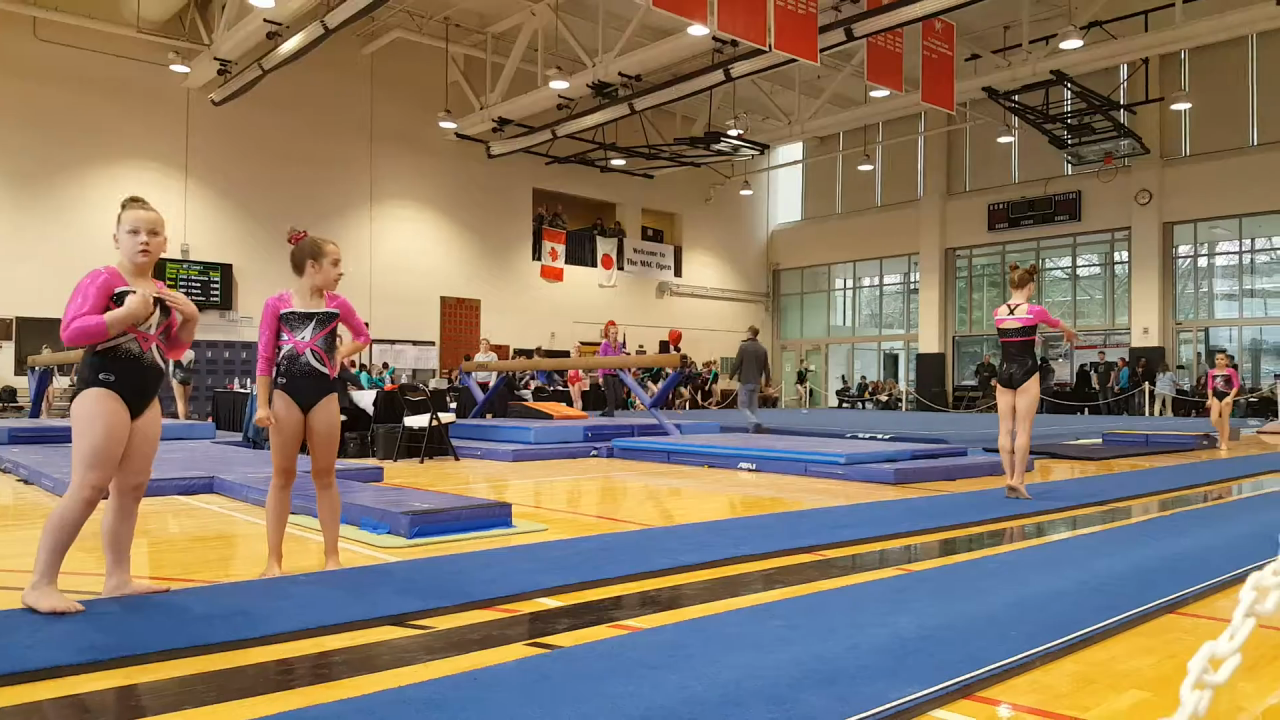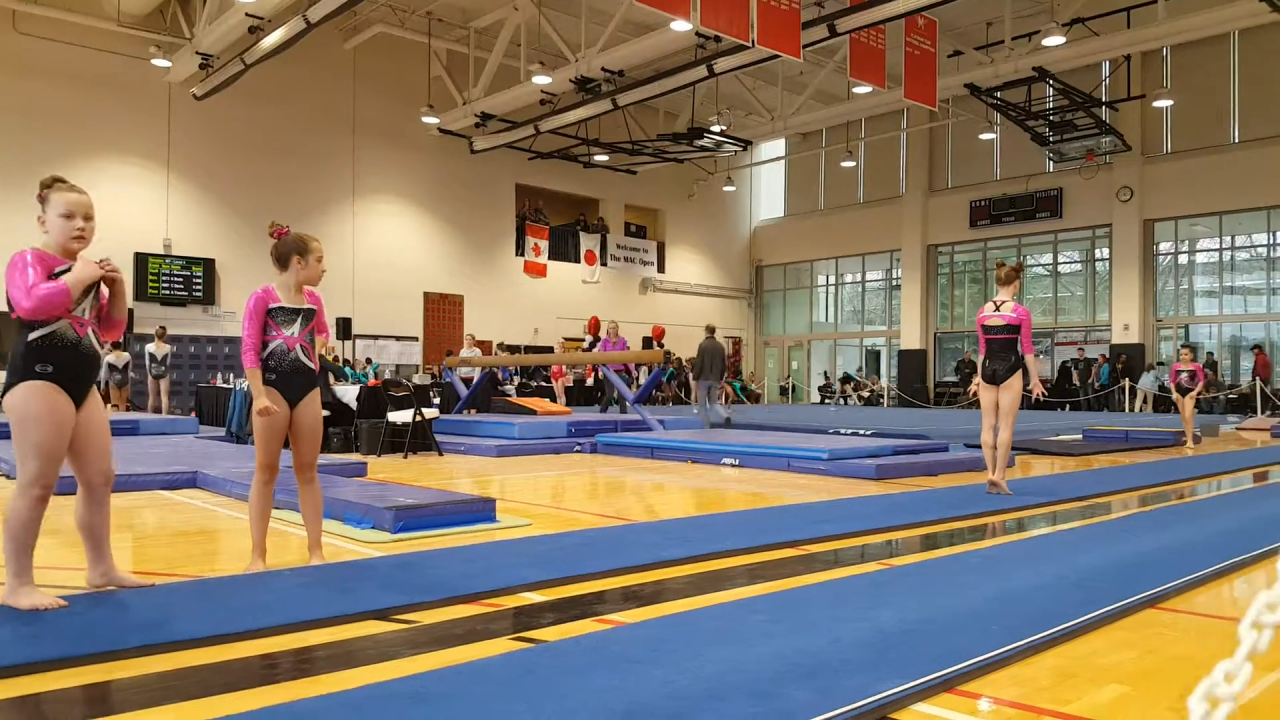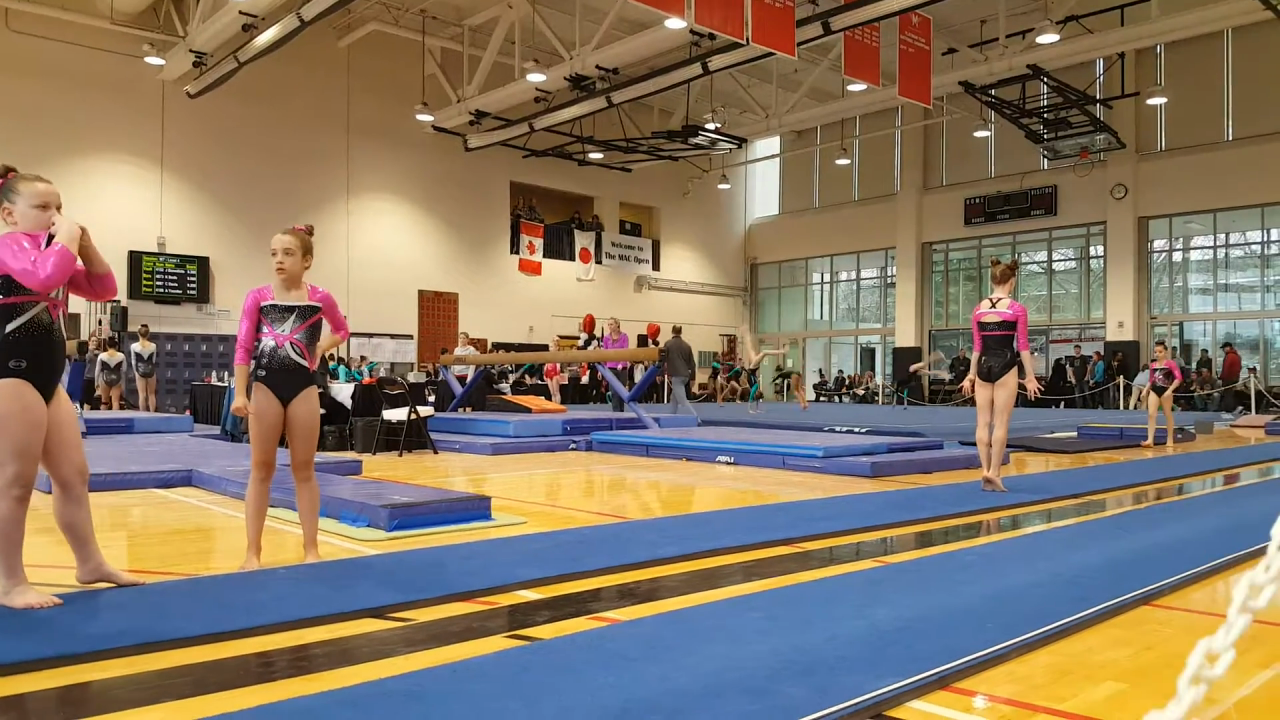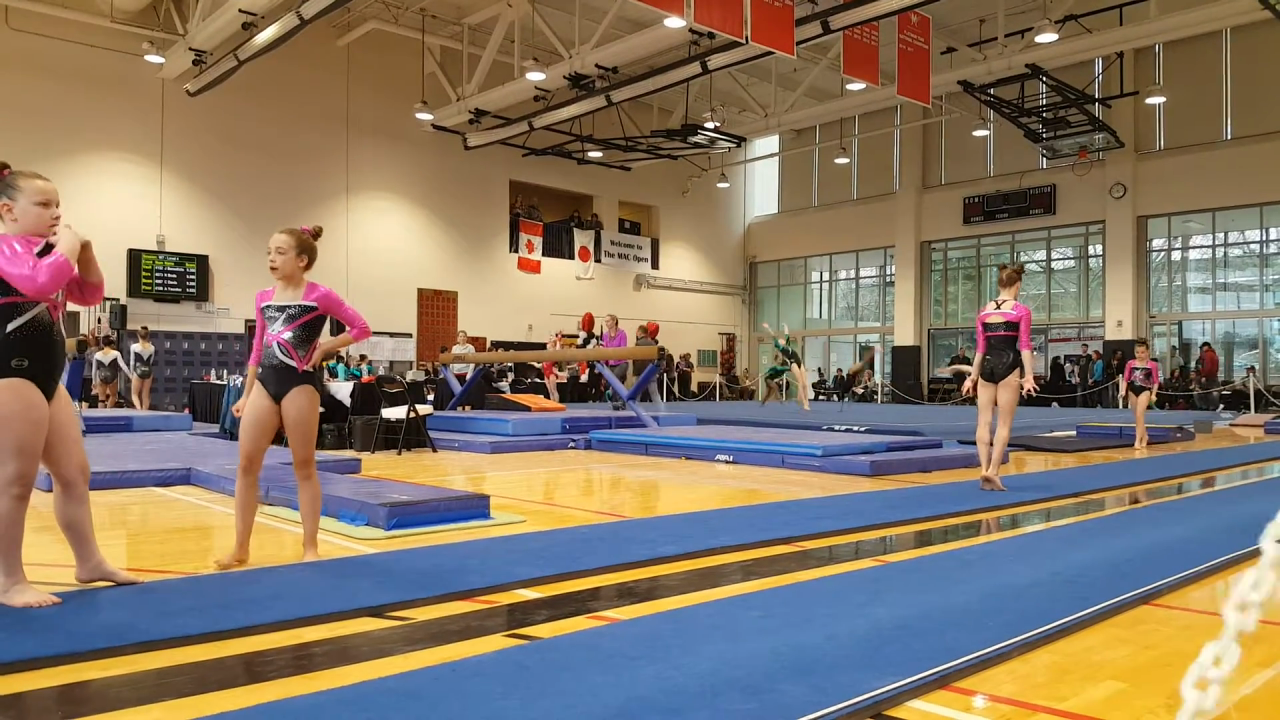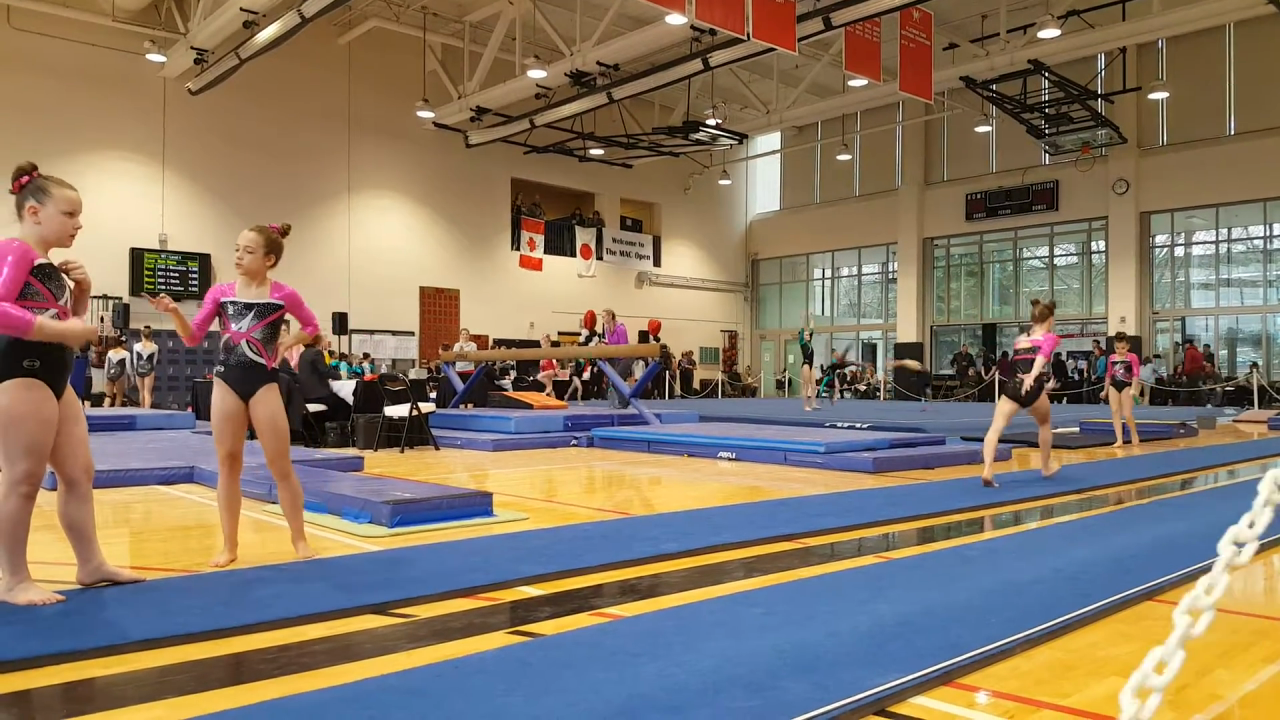
dt=0.5s
person 1, frame 1
left shoulder: (164, 294)
right shoulder: (103, 279)
left elbow: (173, 351)
right elbow: (71, 331)
left wrist: (189, 320)
right wrist: (128, 313)
left hip: (146, 398)
right hip: (103, 390)
left knee: (131, 490)
right knee: (88, 488)
left ankle: (118, 578)
right ankle: (41, 584)
person 1, frame 2
left shoulder: (85, 272)
left elbow: (110, 330)
left wrist: (117, 289)
right wrist: (79, 277)
left hip: (83, 385)
right hip: (39, 381)
left knee: (99, 479)
right knee: (37, 484)
left ankle: (102, 568)
person 1, frame 3
left shoulder: (52, 251)
left elbow: (103, 289)
right elbow: (45, 277)
left wrist: (85, 243)
right wrist: (66, 236)
left hip: (48, 379)
left knee: (75, 474)
left ankle: (90, 563)
person 1, frame 4
left shoulder: (45, 252)
left elbow: (90, 296)
right elbow: (42, 283)
left wrist: (84, 254)
right wrist: (66, 246)
left hip: (47, 377)
left knee: (74, 473)
left ankle: (90, 562)
person 1, frame 5
left shoulder: (47, 263)
left elbow: (69, 319)
left wrist: (82, 290)
right wrist: (62, 330)
left hip: (53, 378)
left knee: (79, 473)
left ankle: (91, 564)
person 2, frame 1
left shoulder: (338, 304)
right shoulder: (276, 305)
left elbow: (362, 336)
right elbow: (264, 358)
left wrist: (339, 355)
right wrist: (262, 404)
left hip: (325, 394)
right hip: (286, 392)
left knee: (325, 476)
right knee: (282, 476)
left ankle: (332, 556)
right ankle: (274, 559)
person 2, frame 2
left shoulder: (314, 300)
right shoulder: (261, 298)
right elbow: (249, 351)
left wrist: (314, 352)
right wrist: (259, 395)
left hip: (308, 388)
right hip: (273, 387)
left knee: (307, 471)
right knee: (266, 471)
left ankle: (316, 551)
right ankle: (258, 554)
person 2, frame 3
left shoulder: (320, 298)
right shoulder: (257, 297)
left elbow: (341, 330)
right elbow: (243, 349)
left wrist: (320, 349)
right wrist: (240, 393)
left hip: (304, 386)
right hip: (266, 385)
left knee: (304, 469)
right knee: (262, 469)
left ankle: (311, 548)
right ankle: (253, 551)
person 2, frame 4
left shoulder: (320, 296)
right shoulder: (263, 298)
left elbow: (361, 328)
right elbow: (258, 349)
left wrist: (323, 348)
right wrist: (245, 394)
left hip: (300, 383)
right hip: (264, 383)
left knee: (304, 467)
right knee: (247, 464)
left ankle: (311, 546)
right ankle: (240, 547)
person 2, frame 5
left shoulder: (284, 295)
right shoulder: (221, 293)
left elbow: (312, 327)
right elbow: (193, 337)
left wrist: (285, 344)
right wrist: (174, 312)
left hip: (264, 382)
right hip: (227, 381)
left knee: (281, 465)
right knee: (229, 464)
left ankle: (299, 538)
right ankle: (229, 544)
person 3, frame 1
left shoulder: (998, 313)
right shoulder: (1035, 311)
right elbow: (1055, 323)
right wrist: (1070, 333)
left hip: (1005, 372)
right hip: (1026, 372)
left knee: (1005, 430)
right knee: (1023, 430)
left ankle: (1010, 480)
right ankle: (1018, 480)
person 3, frame 2
left shoulder: (983, 312)
right shoulder: (1020, 312)
left elbow: (982, 348)
right elbow: (1027, 348)
left wrist: (979, 377)
right wrist: (1035, 379)
left hip: (988, 369)
right hip: (1010, 369)
left knee: (988, 425)
right knee: (1005, 426)
left ankle: (991, 476)
right ankle: (999, 476)
person 3, frame 3
left shoulder: (979, 309)
right shoulder: (1017, 309)
left elbow: (977, 345)
right elbow: (1022, 345)
left wrist: (972, 374)
right wrist: (1030, 376)
left hip: (984, 366)
right hip: (1005, 366)
left knee: (983, 423)
right knee: (1000, 423)
left ankle: (986, 473)
right ankle: (994, 473)
person 3, frame 4
left shoulder: (984, 311)
right shoulder: (1022, 311)
left elbow: (980, 347)
right elbow: (1024, 345)
left wrist: (973, 376)
right wrist: (1028, 375)
left hip: (986, 366)
right hip: (1008, 366)
left knee: (984, 422)
right knee: (1004, 424)
left ankle: (985, 472)
right ankle: (992, 471)
person 3, frame 5
left shoulder: (1019, 339)
right shoulder: (1050, 338)
right elbow: (1042, 356)
right wrist: (1033, 375)
left hip: (1011, 387)
right hip: (1031, 387)
left knee: (995, 429)
right knee: (1045, 424)
left ankle: (987, 470)
right ankle: (1046, 466)
